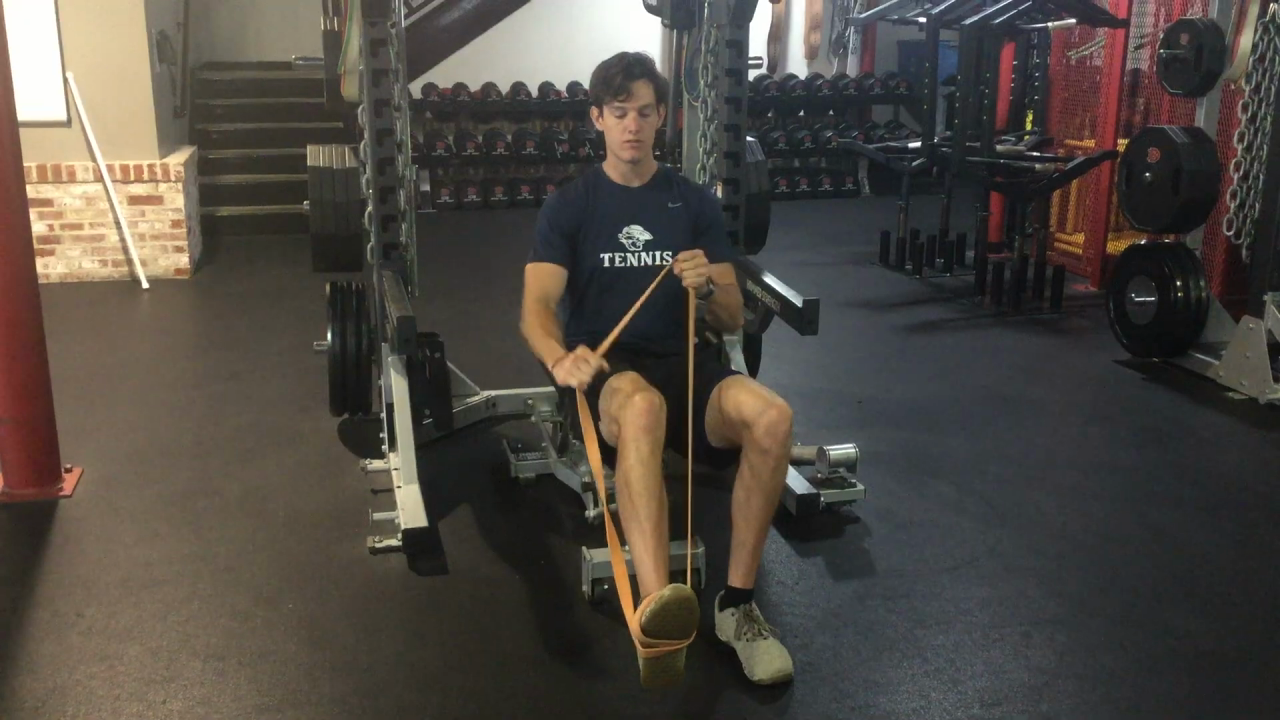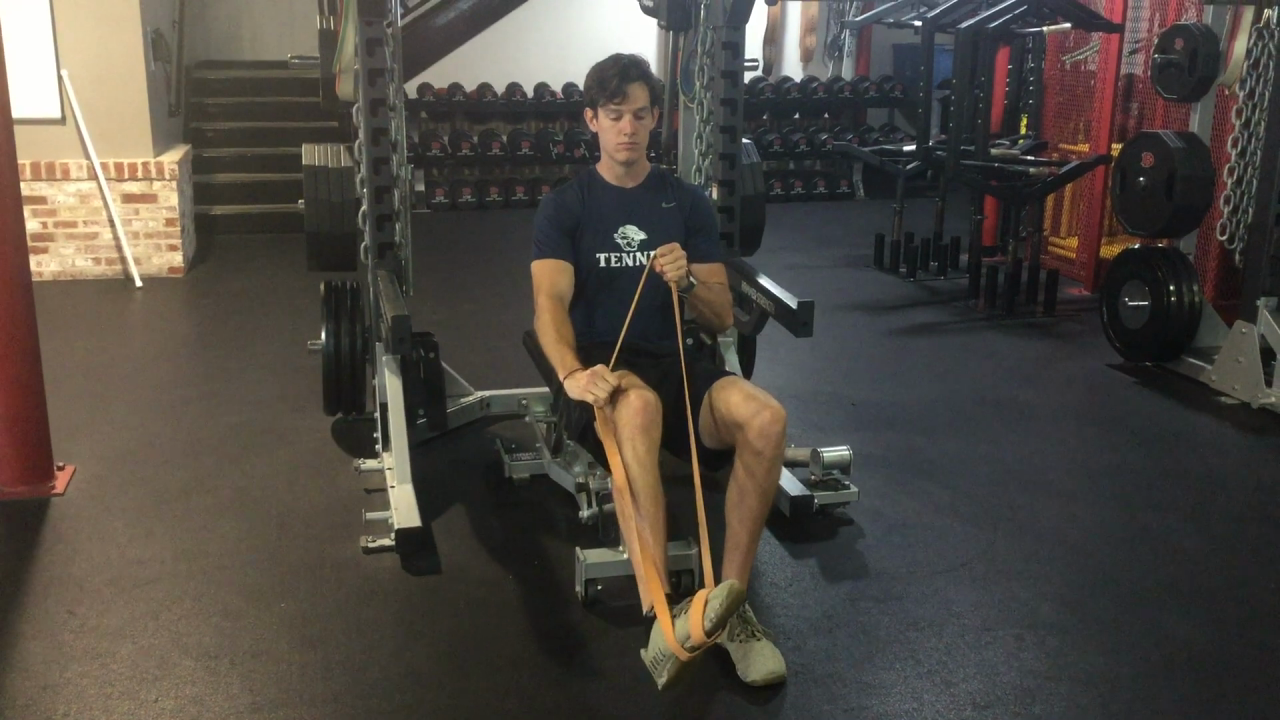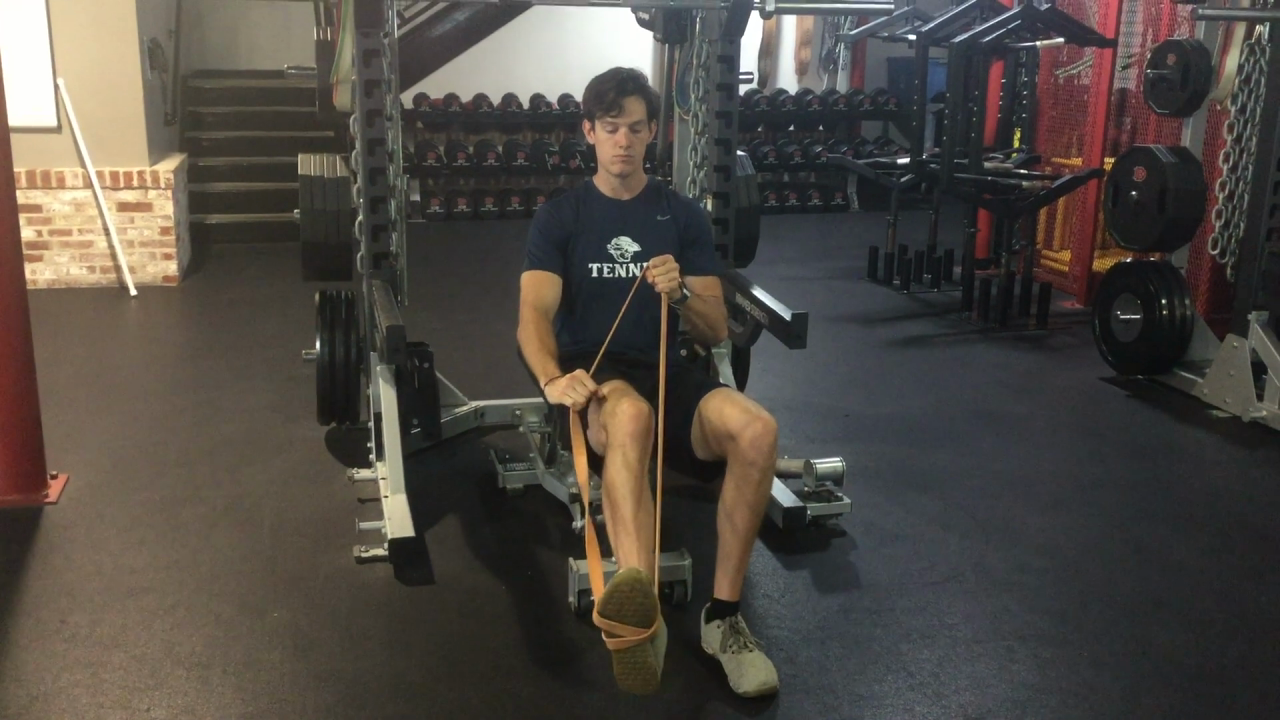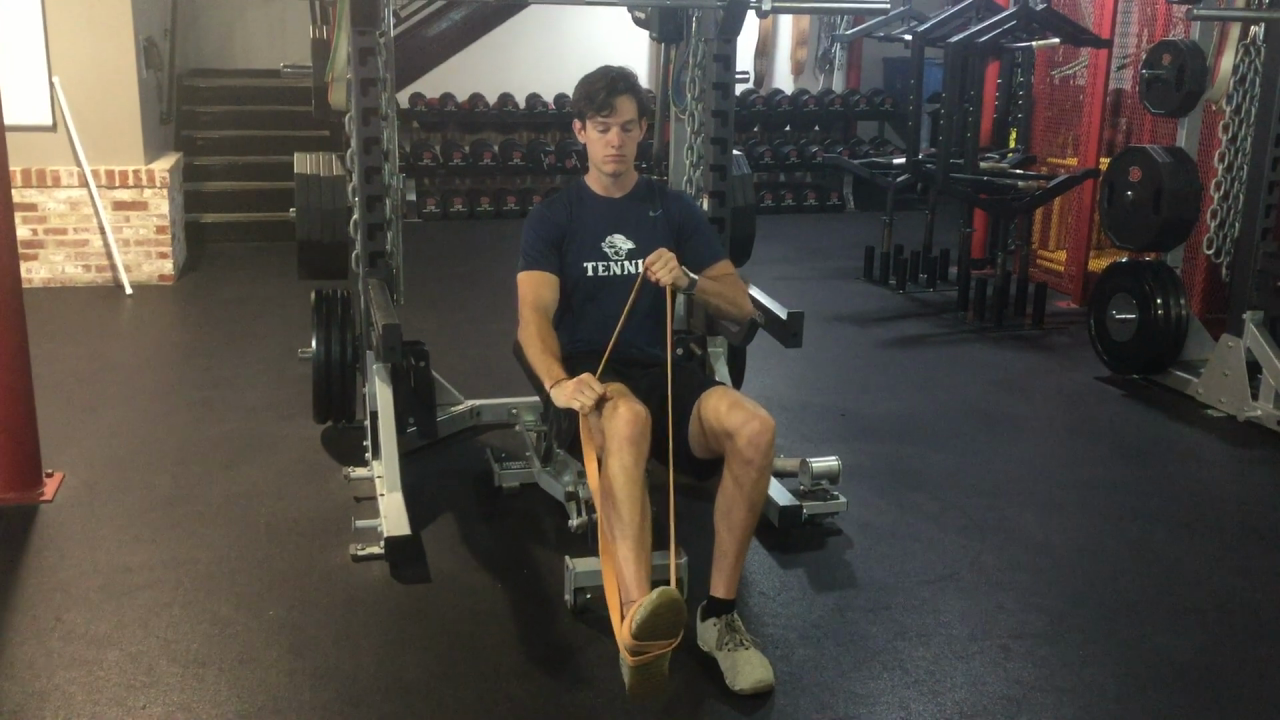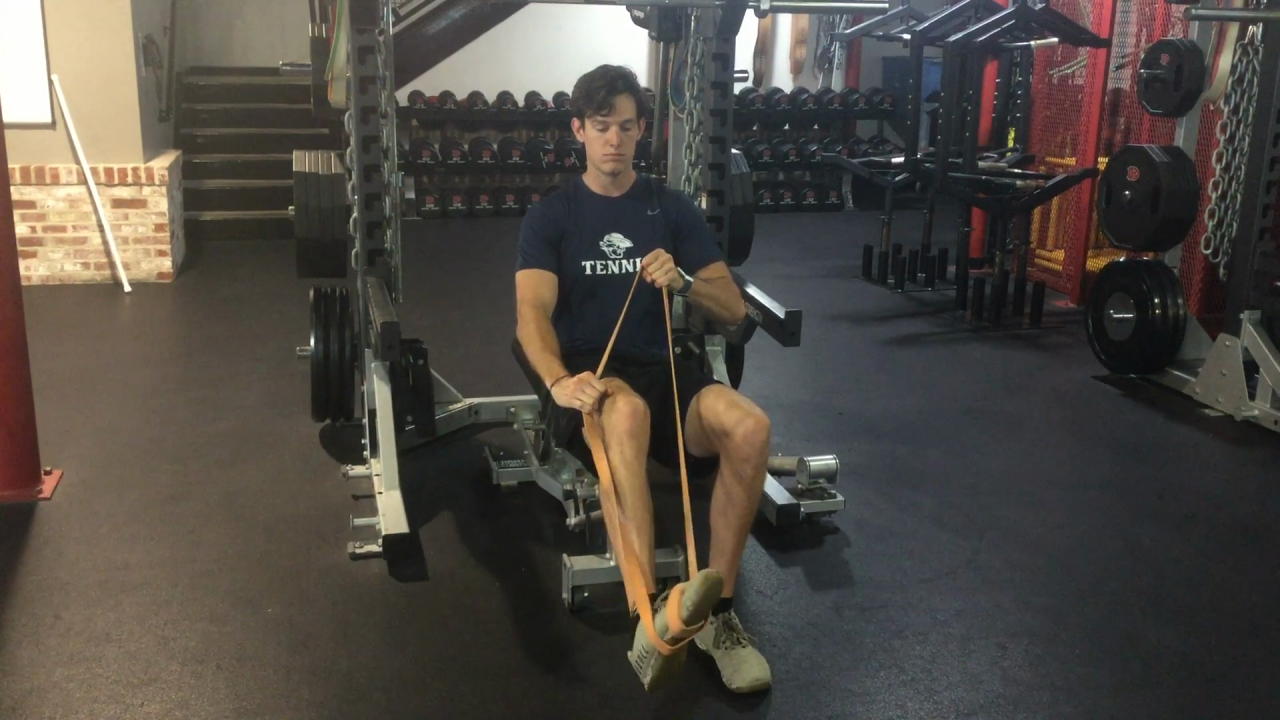
dt=1s
person 1, frame 1
left shoulder: (695, 201)
right shoulder: (568, 205)
left elbow: (732, 319)
right elbow: (537, 306)
left wrist: (707, 285)
right wrist: (560, 358)
left hip: (680, 360)
right hip: (604, 370)
left knee: (773, 417)
right knee: (641, 407)
left ankle: (738, 603)
right ankle: (658, 609)
person 1, frame 2
left shoulder: (688, 202)
right shoulder: (564, 206)
left elbow: (722, 317)
right elbow: (550, 302)
left wrist: (687, 282)
right wrist: (573, 373)
left hip: (674, 361)
right hip: (602, 367)
left knee: (766, 419)
right knee: (637, 407)
left ankle: (732, 603)
right ankle: (665, 615)
person 1, frame 3
left shoulder: (683, 215)
right shoulder: (559, 217)
left elbow: (716, 331)
right elbow: (534, 314)
left wrist: (680, 294)
right wrist: (552, 379)
left hip: (665, 371)
right hip: (593, 377)
left knee: (757, 431)
right knee: (629, 414)
left ankle: (723, 615)
right ankle: (639, 616)
person 1, frame 4
left shoulder: (674, 208)
right shoulder: (552, 217)
left elbow: (741, 305)
right elbow: (534, 315)
left wrist: (687, 279)
right wrist: (559, 382)
left hip: (660, 369)
right hip: (589, 376)
left knee: (755, 429)
right knee: (626, 418)
left ankle: (720, 613)
right ankle: (639, 618)
person 1, frame 5
left shoulder: (673, 208)
right shoulder: (550, 216)
left elbow: (734, 309)
right elbow: (532, 313)
left wrist: (683, 282)
right wrist: (560, 381)
left hip: (659, 368)
right hip: (588, 377)
left knee: (749, 428)
right knee: (626, 413)
left ankle: (717, 611)
right ankle: (654, 617)
